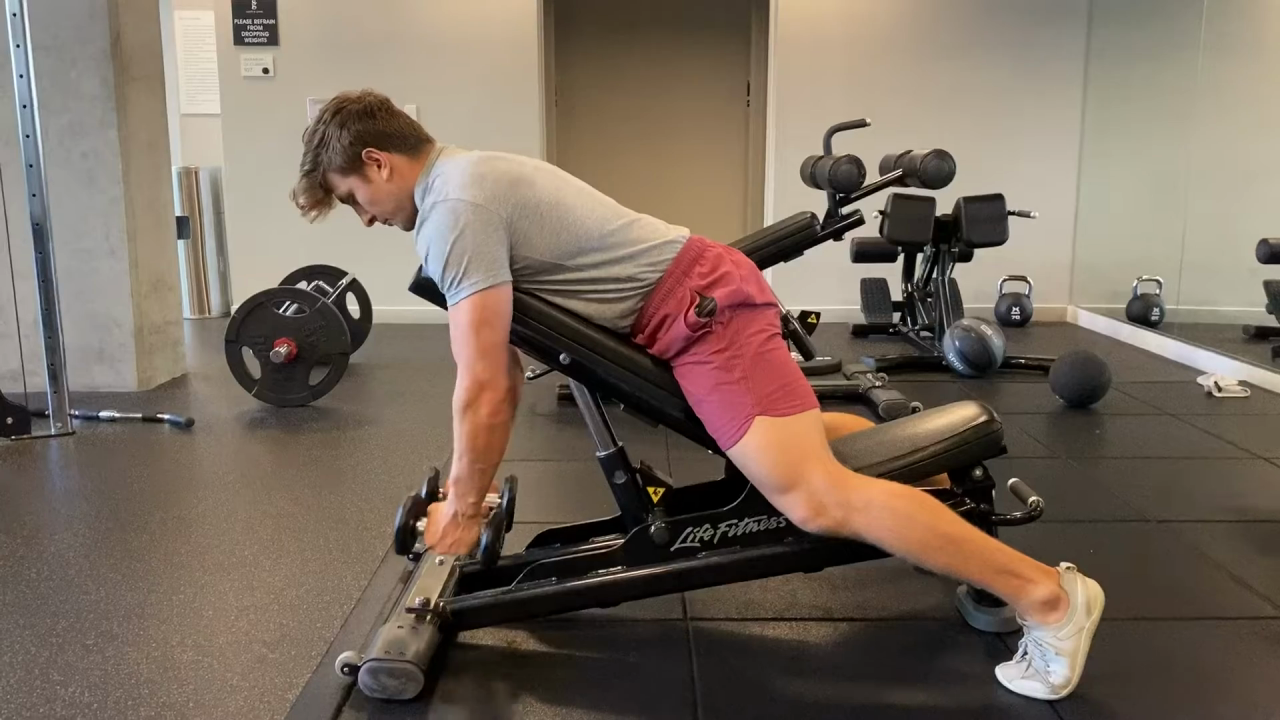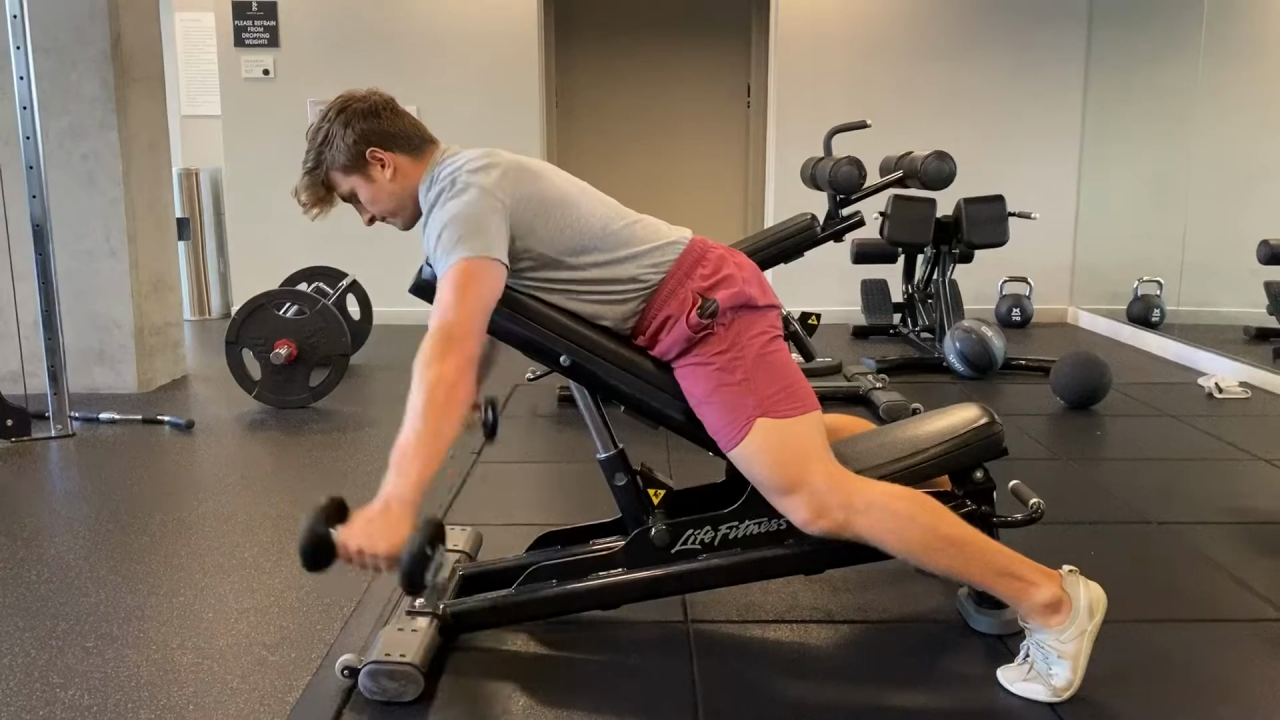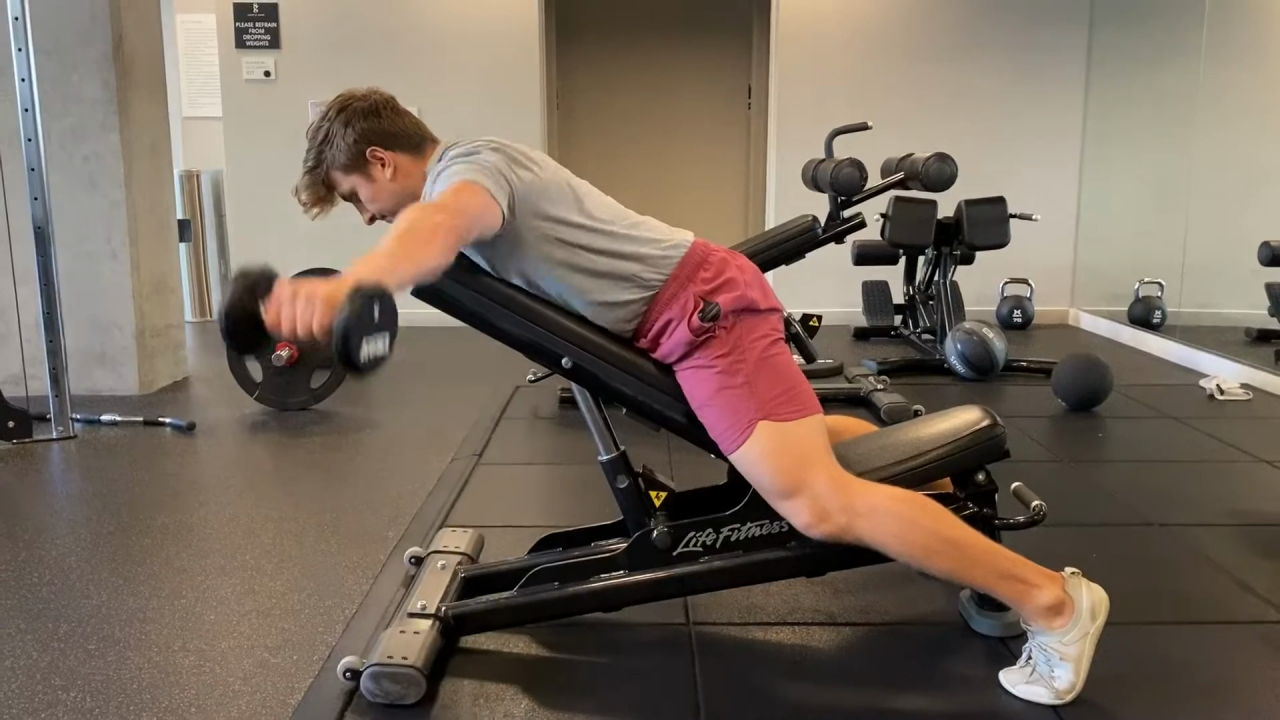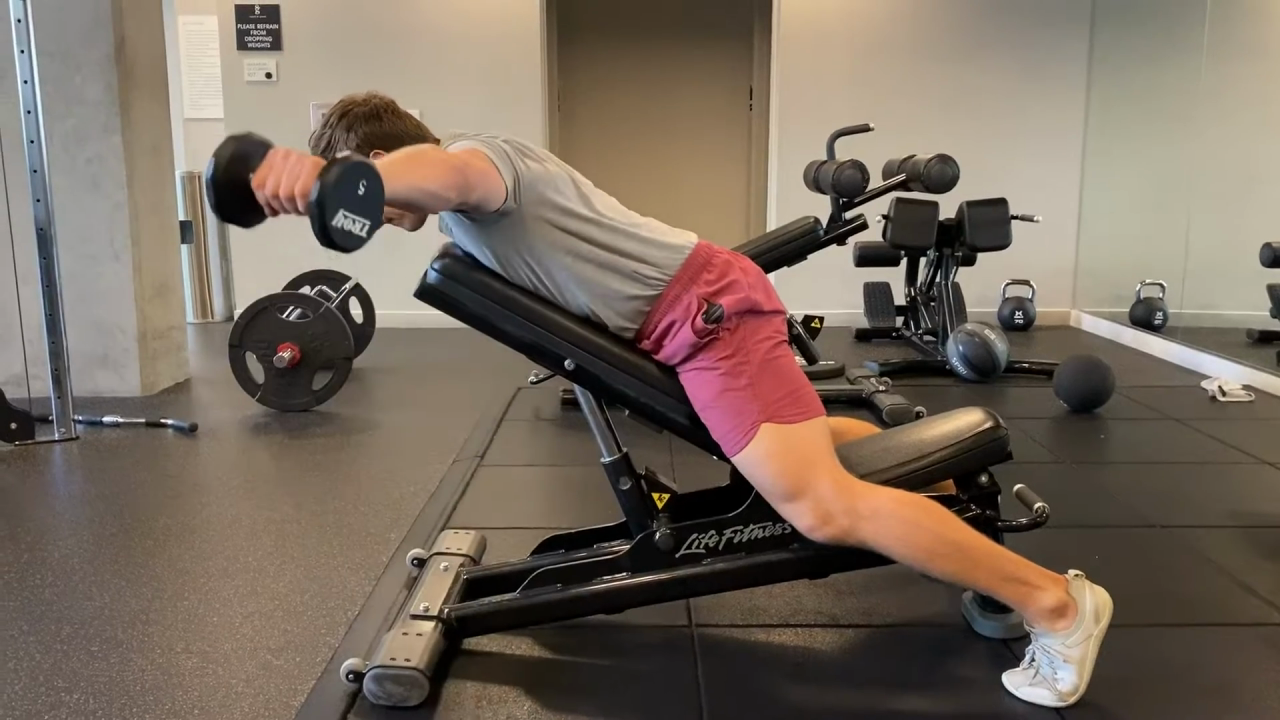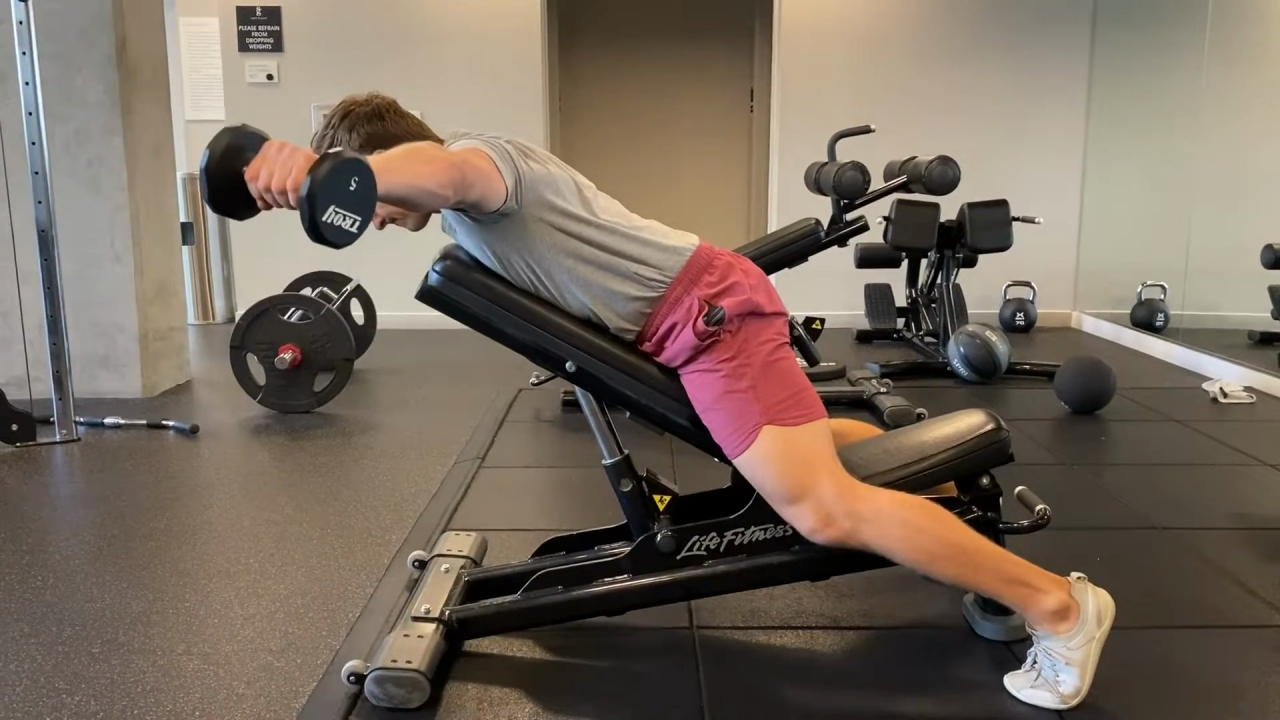
dt=0.3s
person 1, frame 1
left shoulder: (454, 211)
right shoulder: (471, 175)
left elbow: (482, 386)
right elbow: (503, 354)
left wrist: (461, 508)
right wrist: (480, 470)
left hip: (701, 307)
right hip: (699, 293)
left knee: (816, 500)
right knee: (796, 435)
left ankle: (1048, 595)
person 1, frame 2
left shoulder: (460, 197)
right shoulder: (471, 174)
left elbow: (450, 351)
right elbow: (479, 332)
left wrist: (394, 504)
right wrist: (467, 408)
left hip: (701, 308)
right hip: (697, 296)
left knee: (815, 501)
right knee: (799, 436)
left ankle: (1048, 598)
person 1, frame 3
left shoulder: (464, 168)
right shoulder: (467, 177)
left elbow: (438, 227)
left wrist: (338, 287)
left hip: (703, 309)
right hip: (696, 302)
left knee: (818, 504)
right knee: (802, 436)
left ankle: (1053, 599)
person 1, frame 4
left shoulder: (469, 154)
right shoulder: (468, 173)
left elbow: (434, 174)
left wrist: (326, 179)
left hip: (704, 309)
right hip: (695, 305)
left knee: (821, 507)
right knee: (804, 438)
left ankle: (1054, 601)
person 1, frame 5
left shoulder: (475, 153)
right shoulder: (473, 176)
left elbow: (435, 170)
left wrist: (326, 172)
left hip: (708, 311)
right hip: (696, 308)
left knee: (825, 510)
right knee: (805, 441)
left ankle: (1058, 604)
